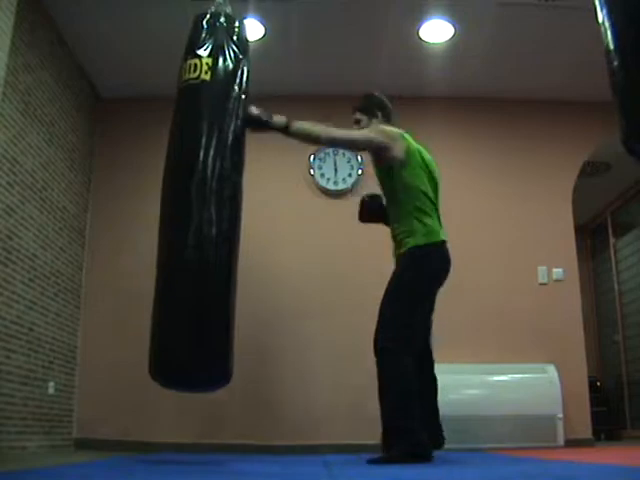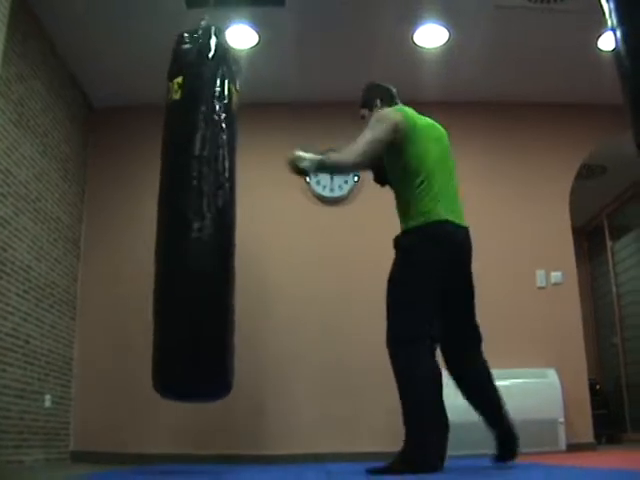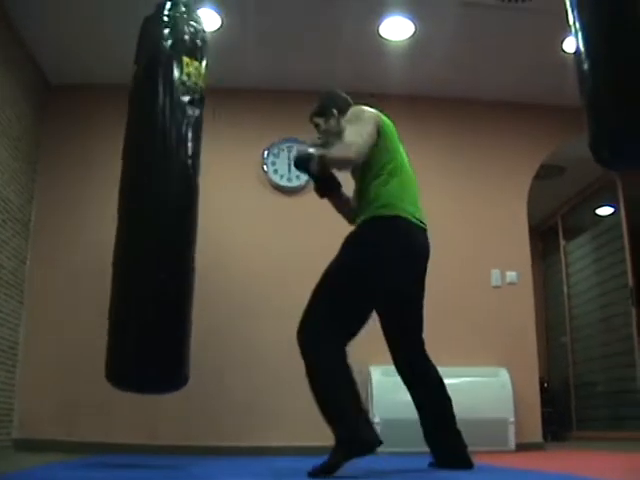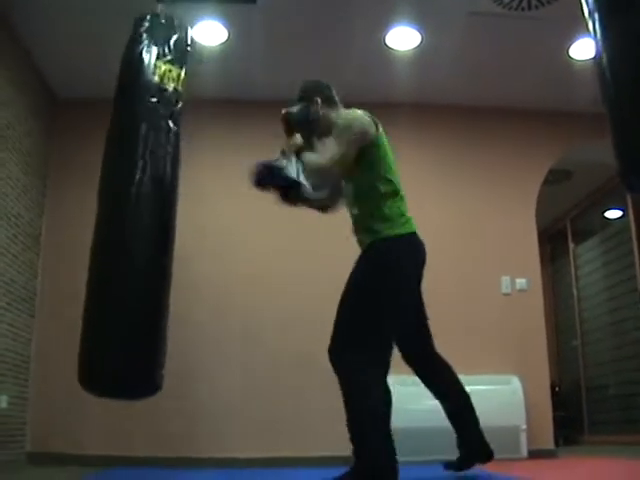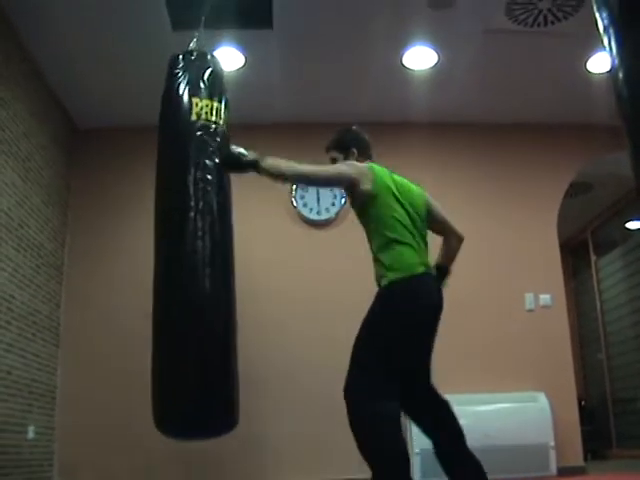
dt=1s
person 1, frame 1
left shoulder: (388, 138)
right shoulder: (414, 154)
left elbow: (331, 137)
left wrist: (277, 123)
right wrist: (381, 213)
left hip: (420, 256)
right hip: (432, 255)
left knee: (392, 344)
right knee: (415, 349)
left ankle: (407, 442)
right ankle: (427, 434)
person 1, frame 2
left shoulder: (389, 117)
right shoulder: (434, 130)
left elbow: (351, 159)
left wrist: (312, 161)
right wrist: (385, 172)
left hip: (426, 237)
right hip: (454, 235)
left knee: (408, 341)
right knee: (461, 344)
left ankle: (424, 448)
right ankle: (502, 434)
person 1, frame 3
left shoulder: (362, 116)
right shoulder: (373, 134)
left elbow: (351, 156)
left wrist: (313, 156)
right wrist: (327, 186)
left hip: (384, 237)
right hip: (412, 240)
left knee: (318, 334)
right knee: (409, 349)
left ankle: (354, 434)
person 1, frame 4
left shoulder: (354, 120)
right shoulder: (352, 150)
left elbow: (321, 169)
left wrist: (300, 147)
left hip: (389, 251)
right hip: (396, 252)
left knee: (350, 353)
right knee: (420, 353)
right ankle: (473, 444)
person 1, frame 5
left shoulder: (359, 174)
right shoulder: (414, 190)
left elbow: (297, 171)
right elbow: (454, 235)
left wrist: (248, 160)
left hip: (402, 292)
right hip: (425, 290)
left knee: (364, 392)
right knee: (416, 392)
